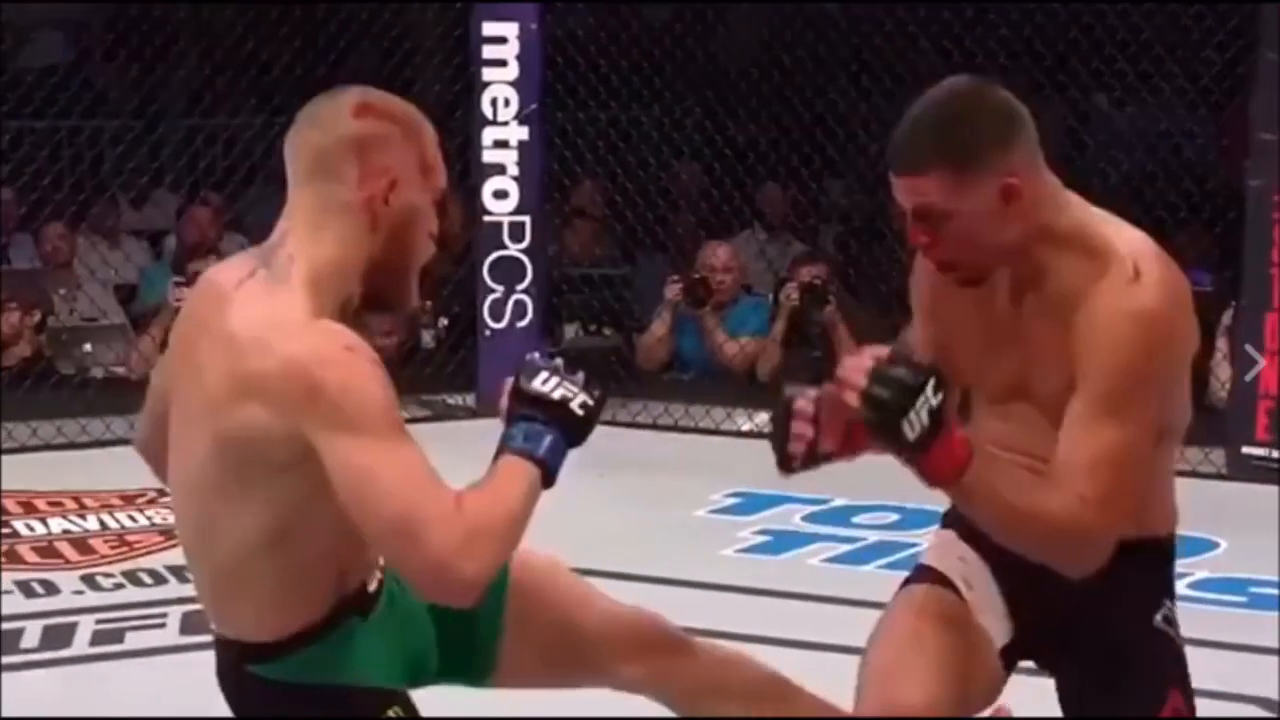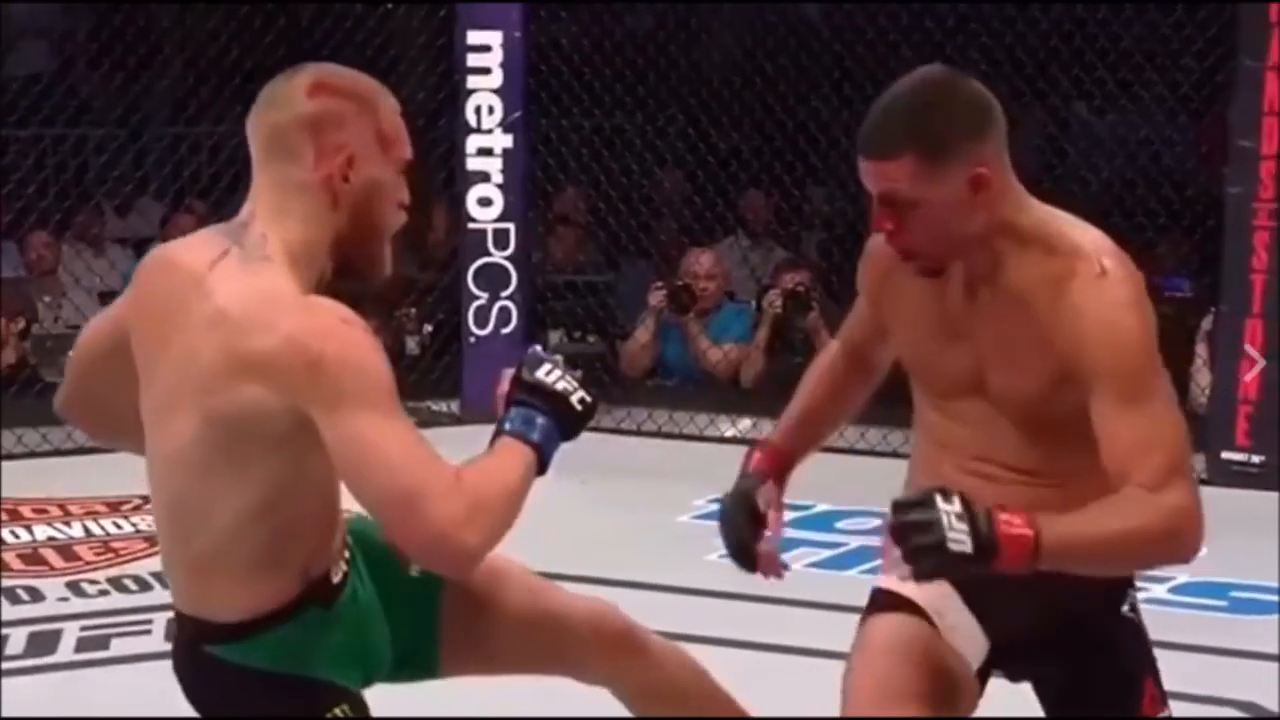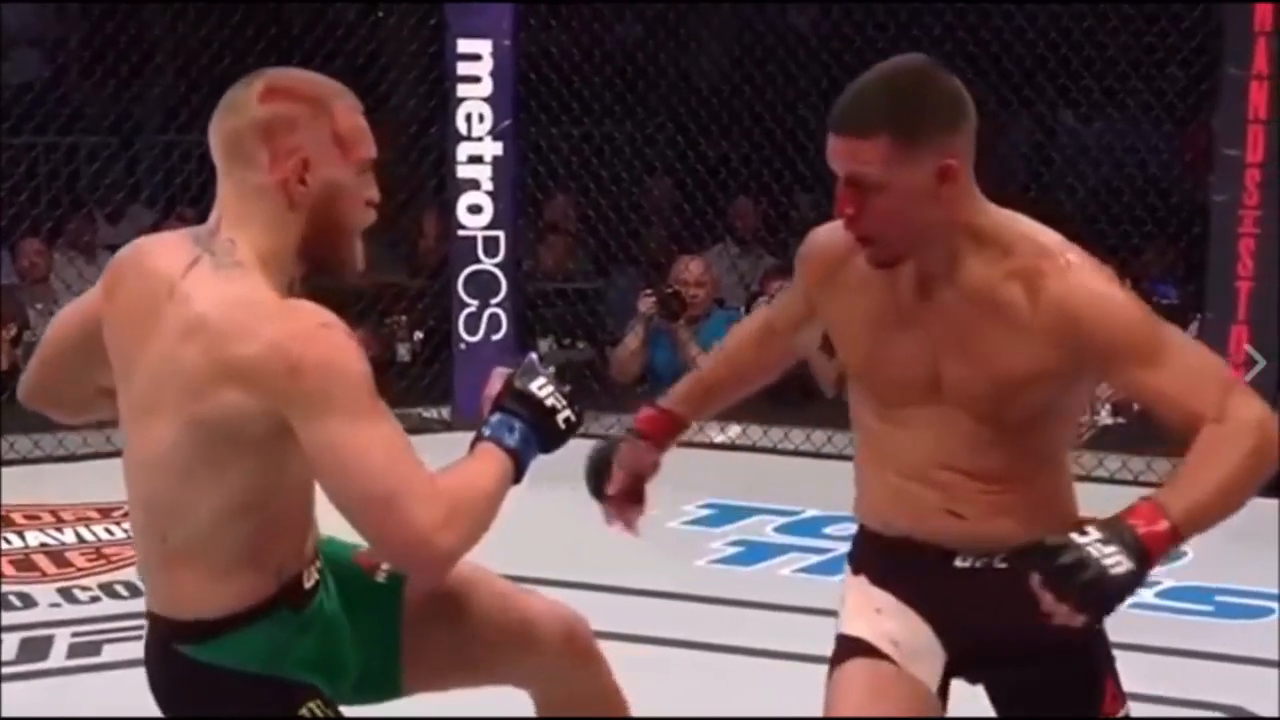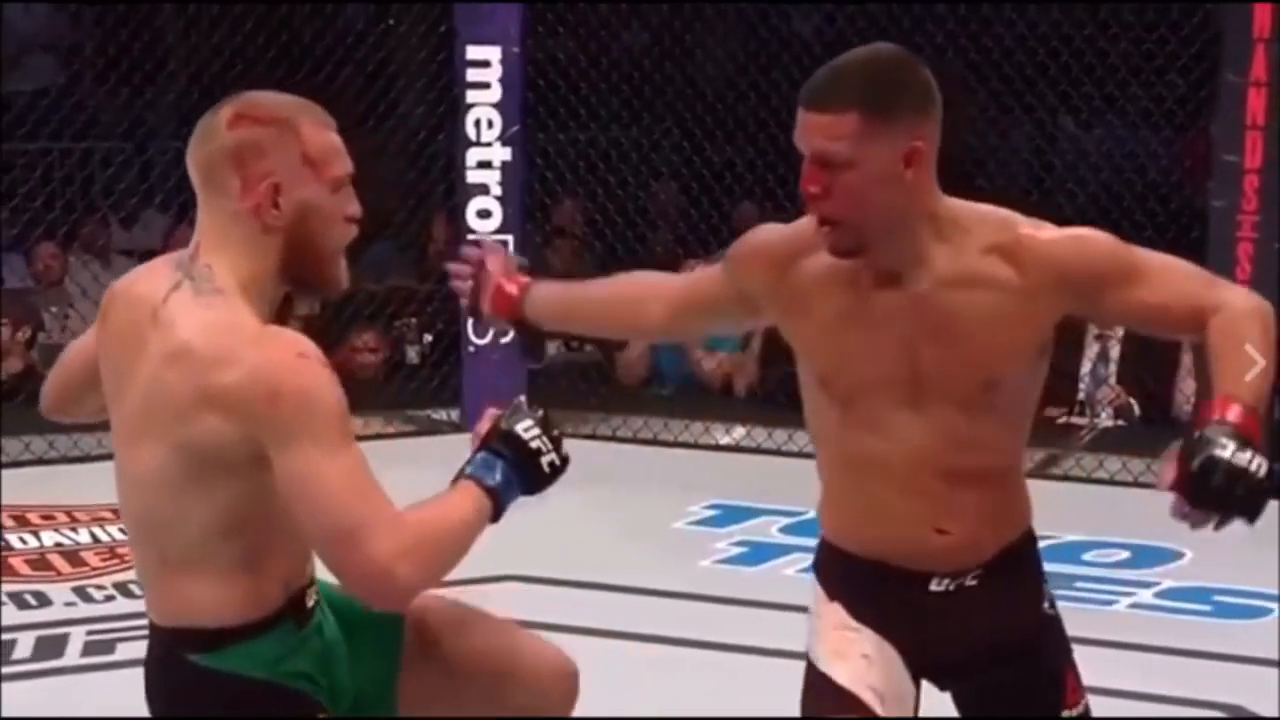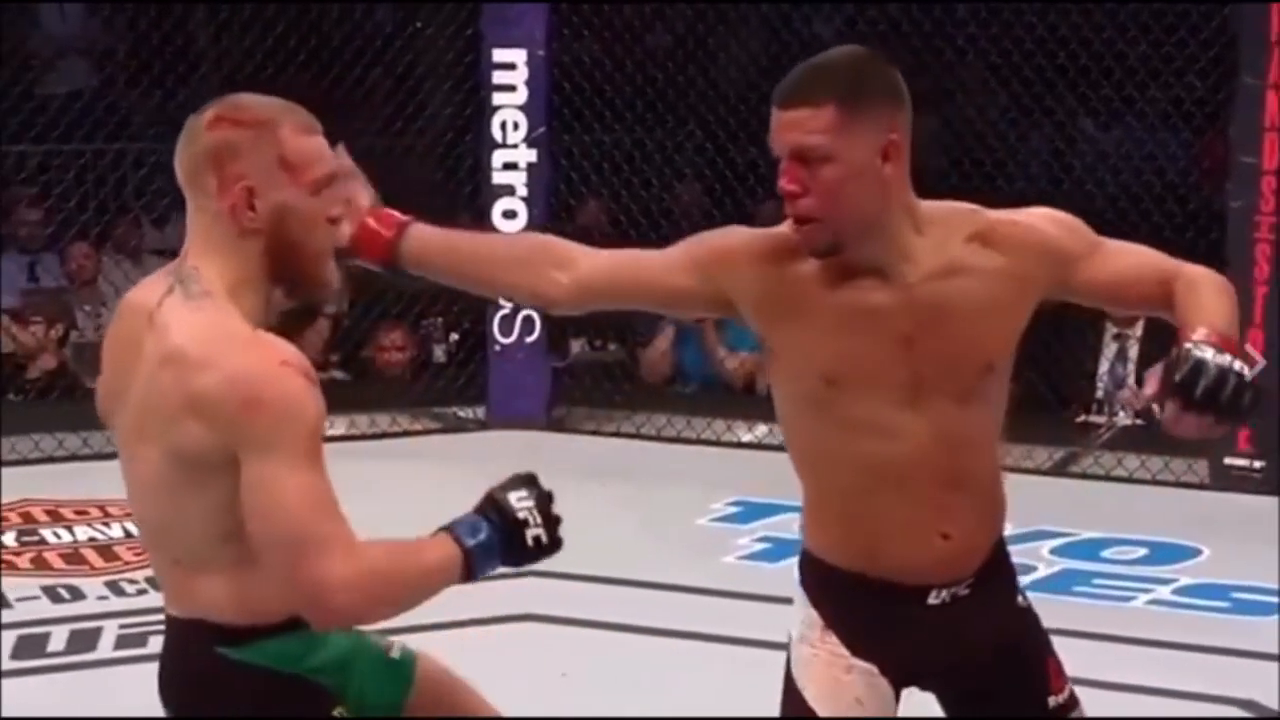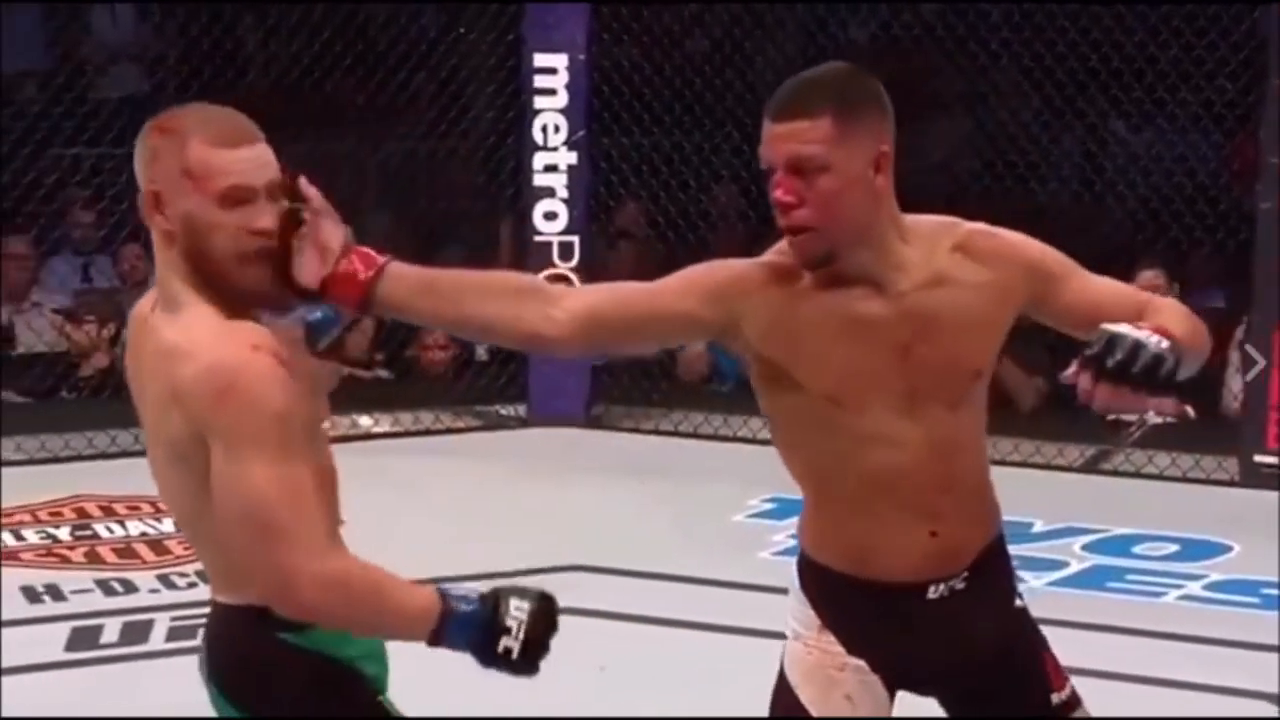
dt=0.5s
person 1, frame 1
left shoulder: (1129, 295)
right shoulder: (944, 263)
left elbow: (1082, 537)
left wrist: (935, 446)
right wrist: (841, 420)
left hip: (1116, 575)
right hip: (985, 542)
person 1, frame 2
left shoulder: (1092, 291)
right shoulder: (892, 260)
left elbow: (1172, 520)
left wrist: (1000, 537)
right wrist: (772, 461)
left hip: (1077, 573)
right hip: (937, 570)
person 1, frame 3
left shoulder: (1059, 292)
right shoulder: (832, 260)
right elbow: (773, 334)
left wrist: (1136, 537)
right wrist: (656, 425)
left hip: (1035, 584)
right hip: (893, 577)
person 1, frame 4
left shoulder: (1035, 262)
right shoulder: (780, 263)
right elbow: (667, 302)
right wrist: (520, 297)
left hip: (1002, 590)
right hip: (861, 596)
person 1, frame 5
left shoulder: (1015, 249)
right shoulder: (757, 271)
left elbow: (1192, 284)
right elbow: (565, 275)
left wrist: (1210, 347)
right wrist: (389, 236)
left hip: (982, 596)
right hip: (850, 608)
person 1, frame 6
left shoulder: (991, 264)
right shoulder: (749, 296)
left elbow: (1166, 317)
right elbow: (556, 317)
left wrist: (1156, 346)
right wrist: (360, 275)
left hip: (980, 595)
right hip: (847, 610)
person 2, frame 1
left shoulder: (226, 287)
right shoulder: (313, 359)
left elbow: (158, 446)
right elbow: (453, 564)
right wrist: (534, 443)
left hip: (377, 585)
left knee: (645, 647)
person 2, frame 2
left shoulder: (175, 266)
right shoulder: (309, 335)
left elbow: (82, 402)
right elbow: (451, 536)
right wrist: (531, 430)
right hip: (269, 659)
left knee: (602, 637)
person 2, frame 3
left shoulder: (144, 266)
right shoulder: (289, 339)
left elbow: (43, 387)
right elbow: (426, 538)
right wrist: (510, 437)
right hip: (241, 666)
left knee: (558, 643)
person 2, frame 4
left shoulder: (142, 292)
right shoulder: (269, 365)
left elbow: (61, 399)
right elbow: (389, 571)
right wrist: (493, 474)
left hip: (300, 624)
person 2, frame 5
left shoulder: (148, 304)
right shoulder: (256, 370)
left elbow: (113, 405)
right elbow: (334, 590)
right wrist: (479, 539)
left hip: (286, 649)
person 2, frame 6
left shoulder: (162, 315)
right shoulder: (235, 362)
right elbow: (303, 582)
left wrist: (320, 318)
right wrist: (467, 618)
left hip: (271, 645)
right hip: (292, 663)
